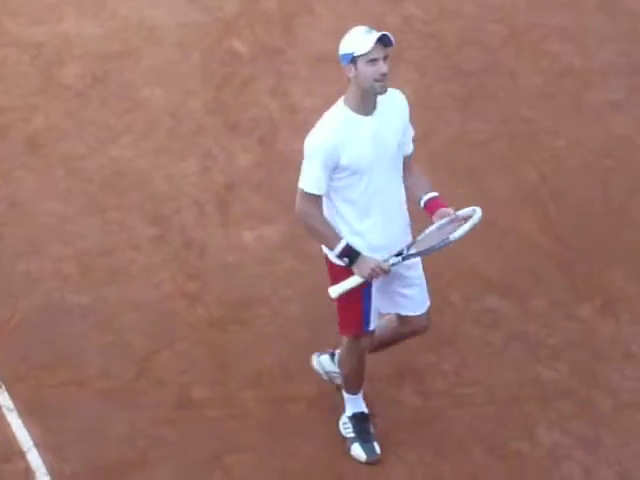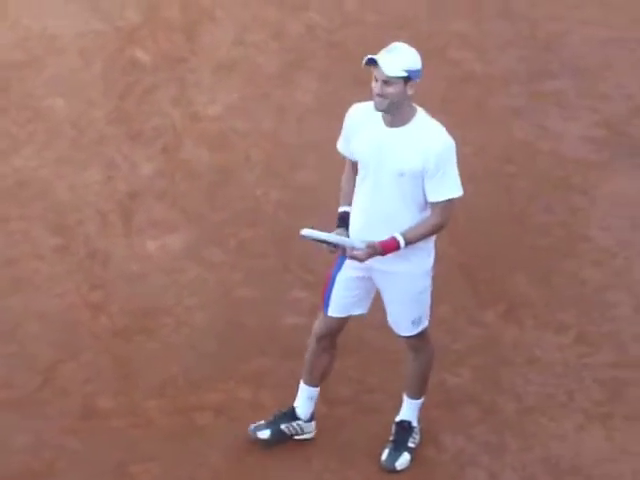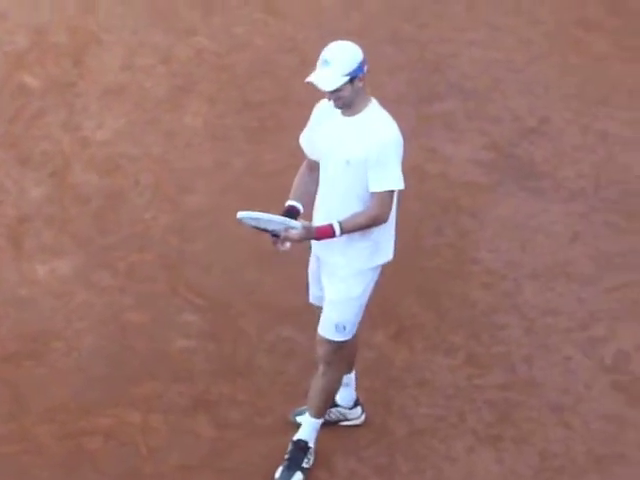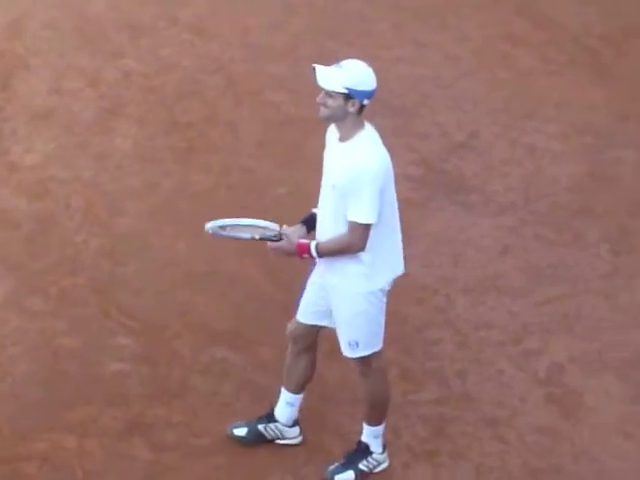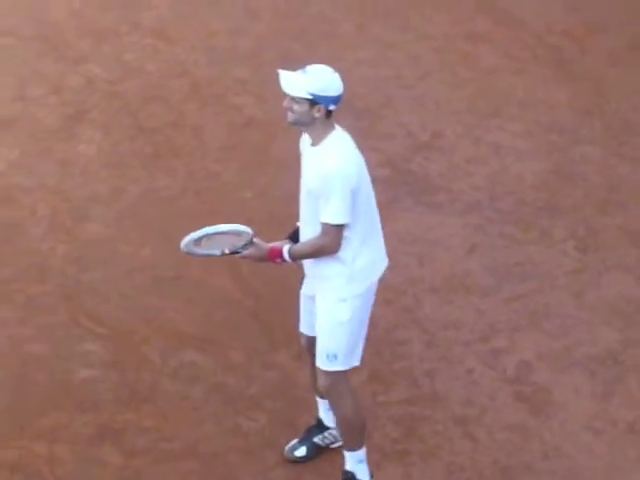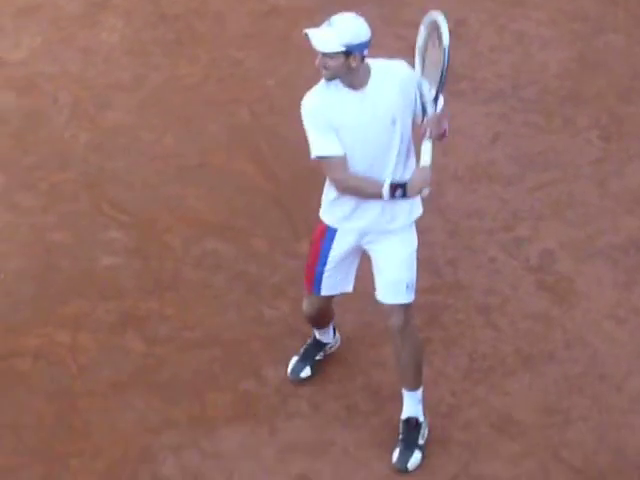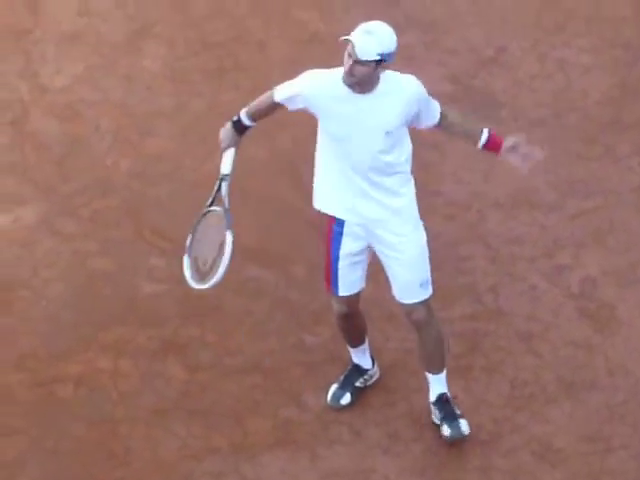
dt=0.7s
person 1, frame 1
left shoulder: (396, 104)
right shoulder: (327, 135)
right elbow: (305, 208)
left wrist: (433, 203)
right wrist: (352, 257)
left hip: (397, 245)
right hip: (354, 255)
left knee: (415, 322)
right knee: (358, 338)
left ankle: (334, 361)
right ankle: (354, 415)
person 1, frame 2
left shoulder: (436, 143)
right shoulder: (358, 117)
left elbow: (440, 216)
left wrist: (385, 246)
right wrist: (343, 221)
left hip: (407, 260)
right hip: (357, 248)
left knee: (416, 340)
right knee: (325, 330)
left ankle: (408, 423)
right ankle: (301, 416)
person 1, frame 3
left shoulder: (383, 134)
right shoulder: (324, 113)
left elbow: (379, 212)
left wrist: (317, 231)
right wrist: (290, 213)
left hip: (358, 255)
right hip: (325, 243)
left knee: (328, 349)
right knee: (339, 334)
left ankle: (304, 441)
right ankle: (345, 403)
person 1, frame 4
left shoulder: (366, 162)
right shoulder: (336, 135)
left elbow: (355, 240)
left wrist: (300, 249)
right wrist: (308, 223)
left hip: (359, 276)
right hip: (332, 267)
left knee: (366, 362)
right knee: (300, 336)
right ankle: (283, 422)
person 1, frame 5
left shoulder: (336, 163)
right shoulder: (311, 140)
left elbow: (329, 243)
left wrist: (275, 253)
right wrist: (294, 237)
left hip: (346, 282)
right hip: (321, 274)
left knee: (330, 380)
right knee: (313, 350)
right ankle: (328, 426)
person 1, frame 6
left shoulder: (401, 75)
right shoulder: (316, 104)
left elbow: (427, 116)
right elbow: (339, 179)
left wrist: (437, 124)
right wrist: (401, 188)
left hip: (394, 222)
right hip: (341, 219)
left knee: (400, 322)
right knee: (313, 306)
left ankle: (413, 418)
right ankle: (324, 338)
person 1, frame 7
left shoulder: (407, 91)
right shoulder: (316, 85)
left elbow: (441, 120)
right elbow: (275, 97)
left wrist: (493, 143)
right wrist: (237, 125)
left hip: (397, 215)
right hip: (346, 216)
left knee: (420, 314)
right knee: (344, 307)
left ankle: (440, 396)
right ankle: (363, 366)
